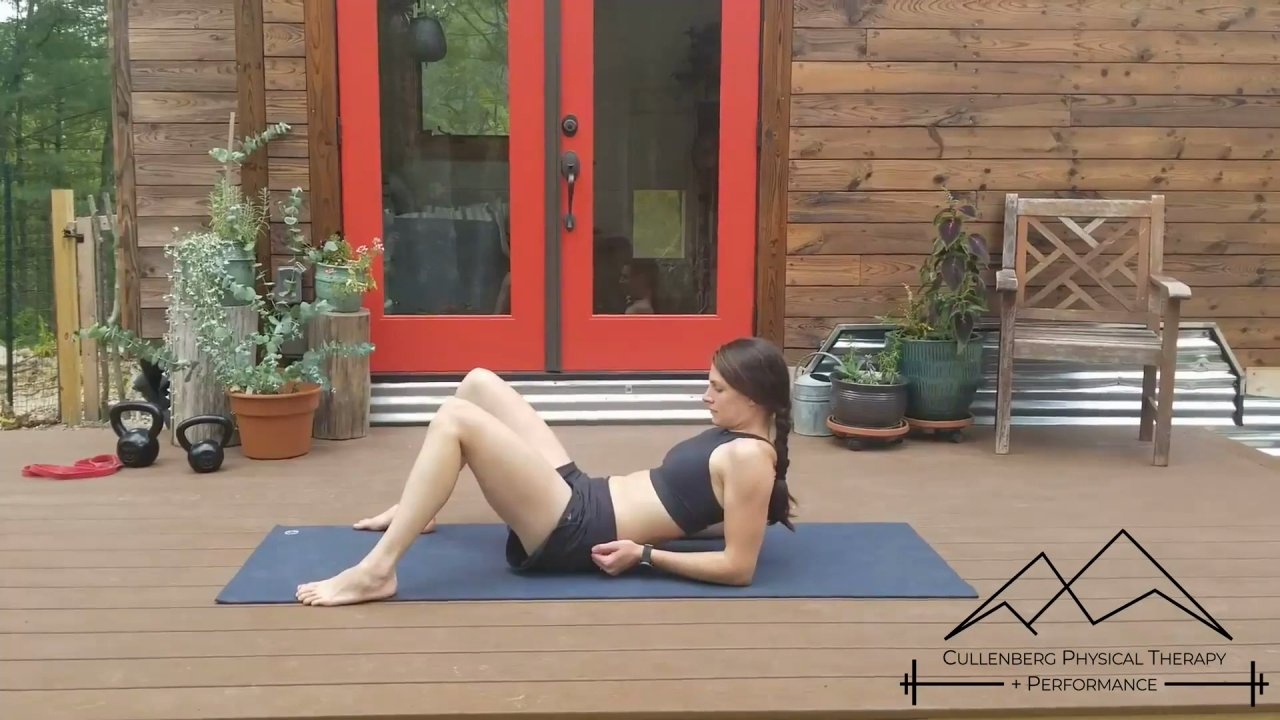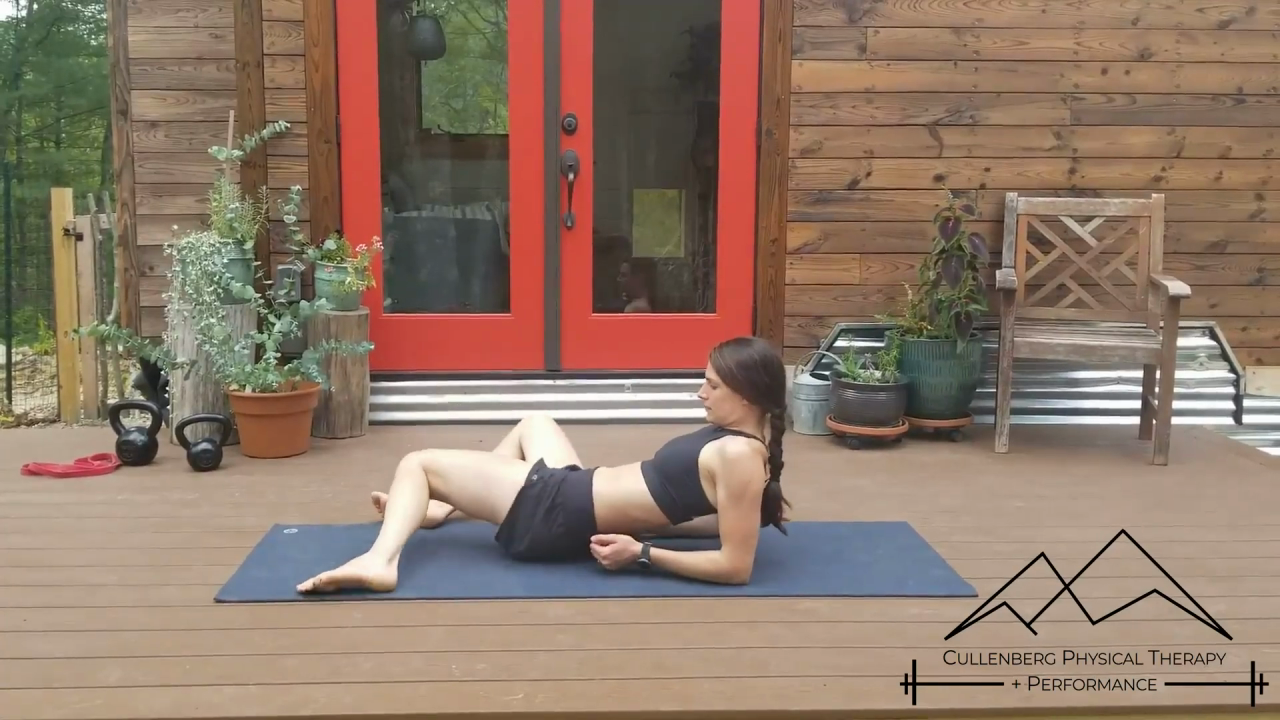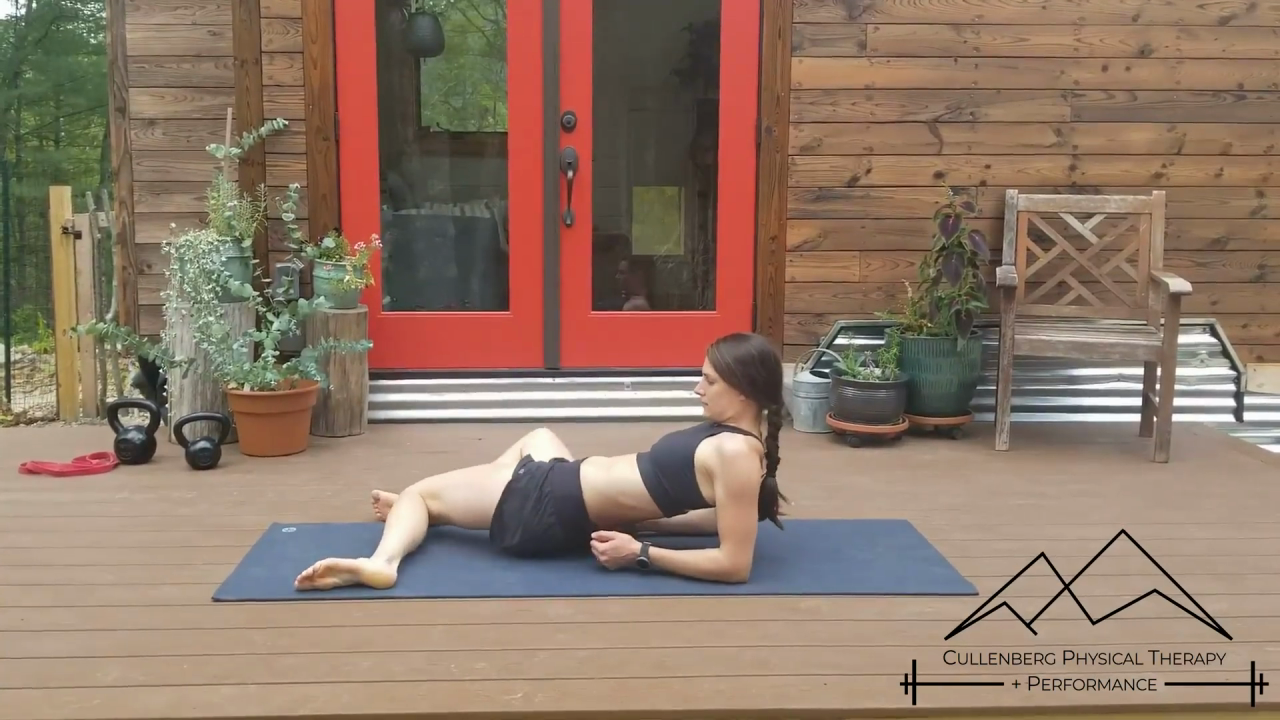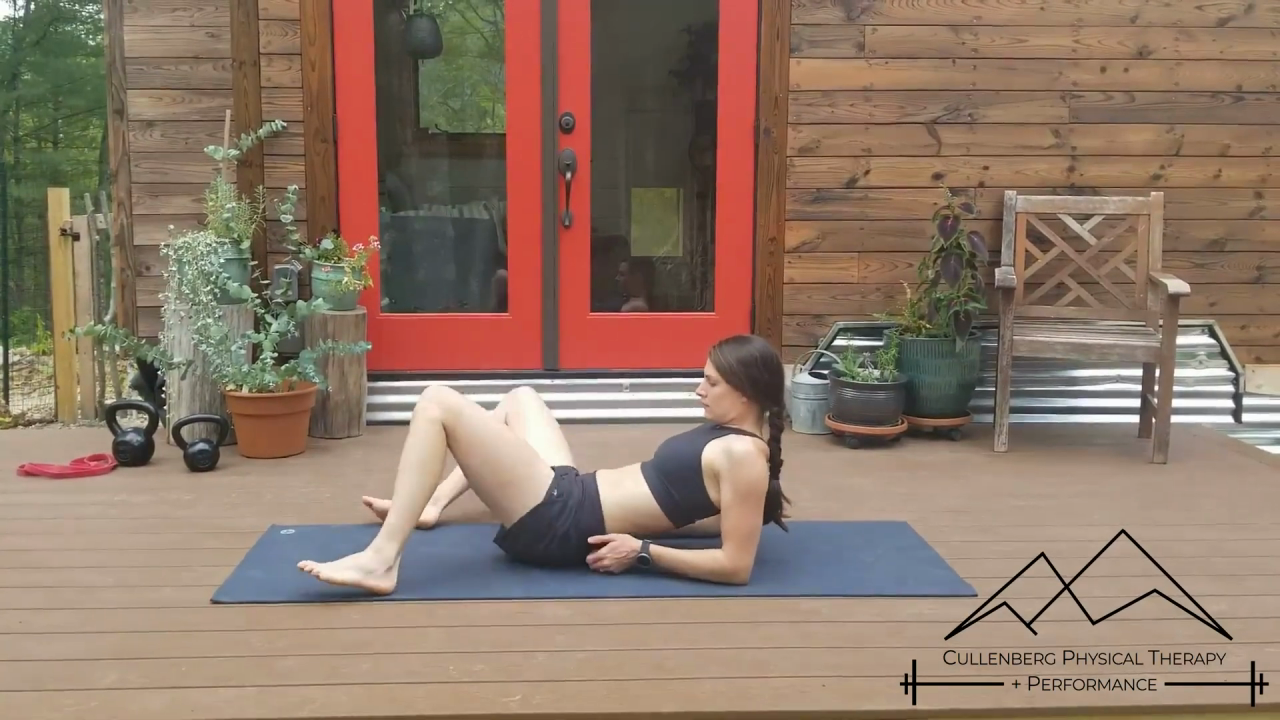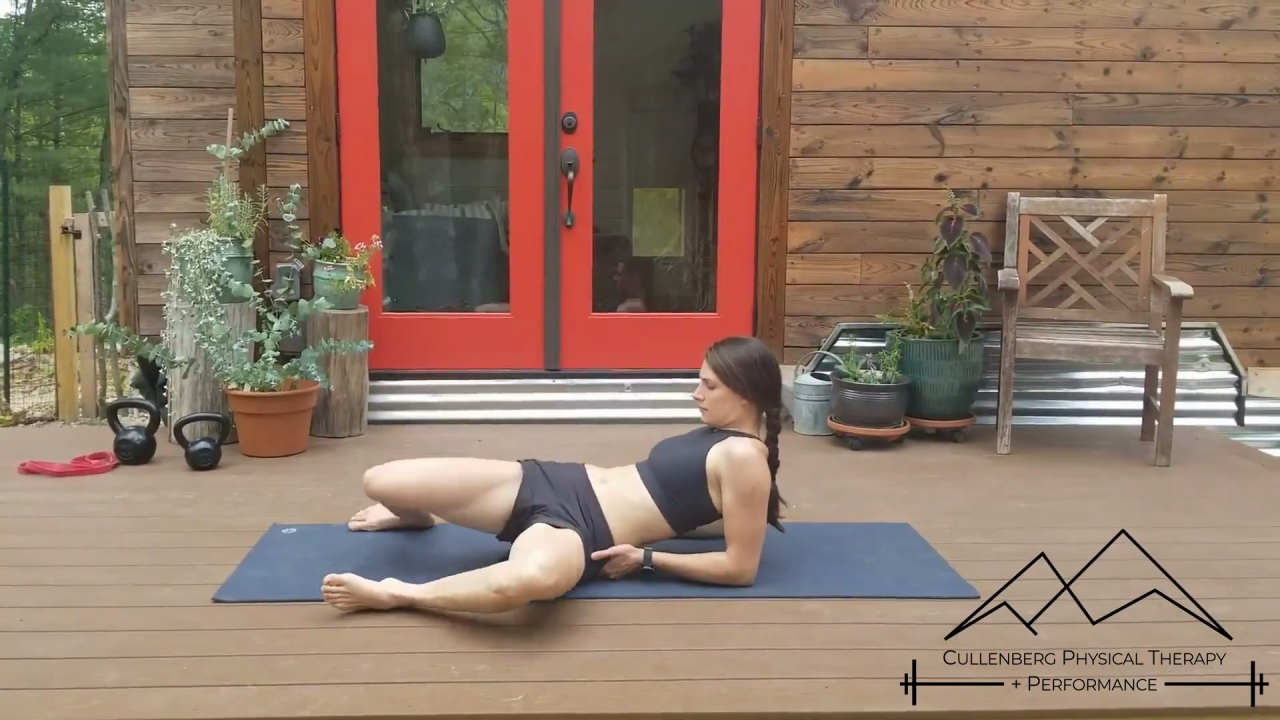
dt=1s
person 1, frame 1
left shoulder: (750, 458)
right shoulder: (732, 436)
left elbow: (738, 568)
right elbow: (706, 512)
left wrist: (645, 555)
left hip: (575, 532)
right hip: (581, 495)
left knee: (454, 420)
right knee: (478, 382)
left ankle: (376, 571)
right ankle: (416, 508)
person 1, frame 2
left shoulder: (739, 457)
right shoulder: (735, 439)
left elbow: (736, 567)
right elbow: (720, 518)
left wrist: (642, 553)
right wrist: (642, 522)
left hip: (554, 513)
right hip: (575, 491)
left knee: (417, 462)
right knee: (533, 424)
right ankle: (442, 504)
person 1, frame 3
left shoulder: (736, 454)
right shoulder: (730, 437)
left elbow: (735, 565)
right elbow: (720, 517)
left wrist: (641, 553)
right wrist: (636, 518)
left knee: (420, 491)
right knee: (538, 437)
right ankle: (434, 511)
person 1, frame 4
left shoulder: (743, 455)
right shoulder: (726, 435)
left elbow: (736, 566)
right elbow: (716, 517)
left wrist: (641, 551)
left hip: (557, 523)
right hip: (570, 494)
left knee: (437, 403)
right knee: (521, 397)
left ankle: (380, 561)
right ankle: (429, 502)
person 1, frame 5
left shoulder: (744, 457)
right shoulder: (716, 434)
left elbow: (741, 568)
right elbow: (706, 512)
left wrist: (646, 558)
left hip: (579, 532)
left knee: (532, 577)
right knee: (380, 482)
left ankle: (396, 593)
right ankle: (417, 515)
